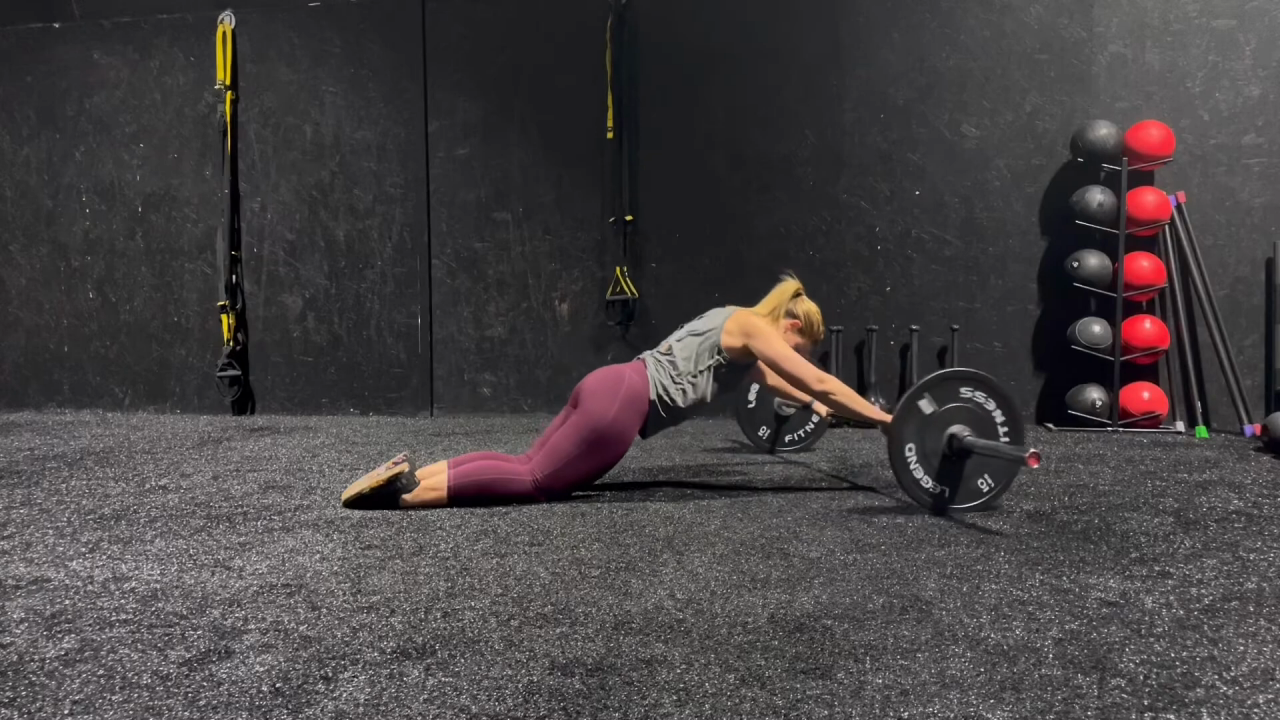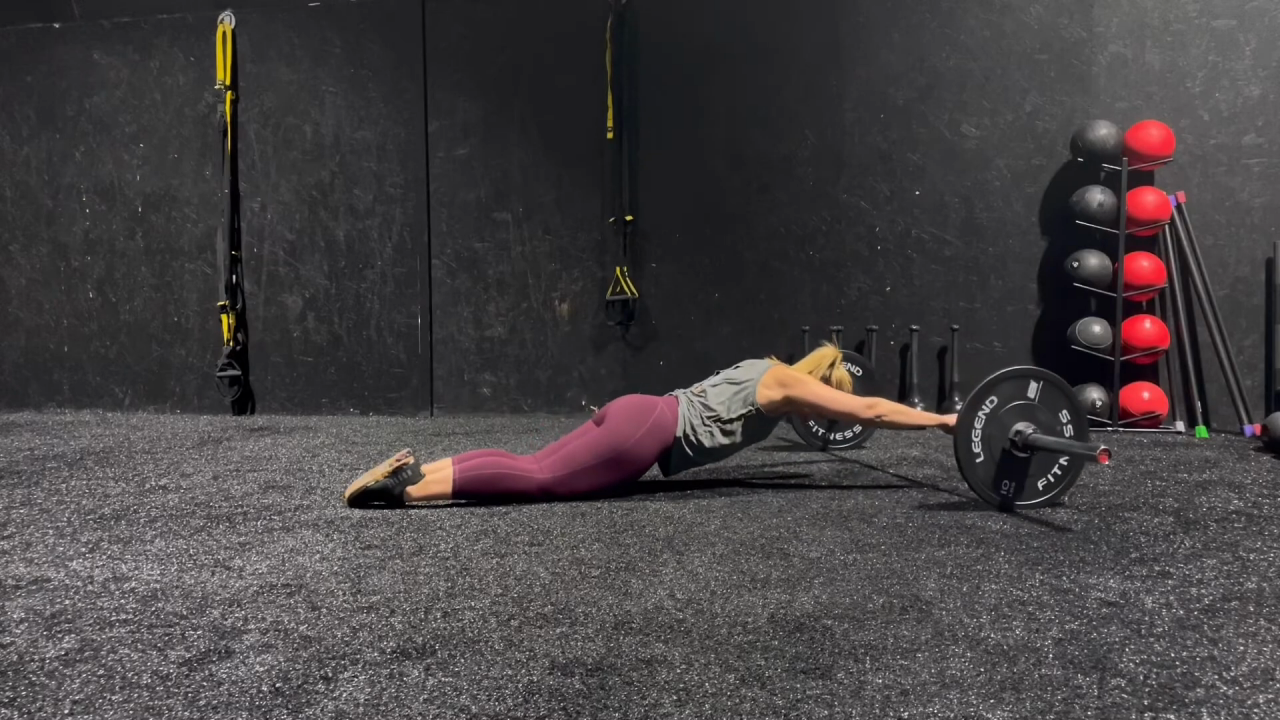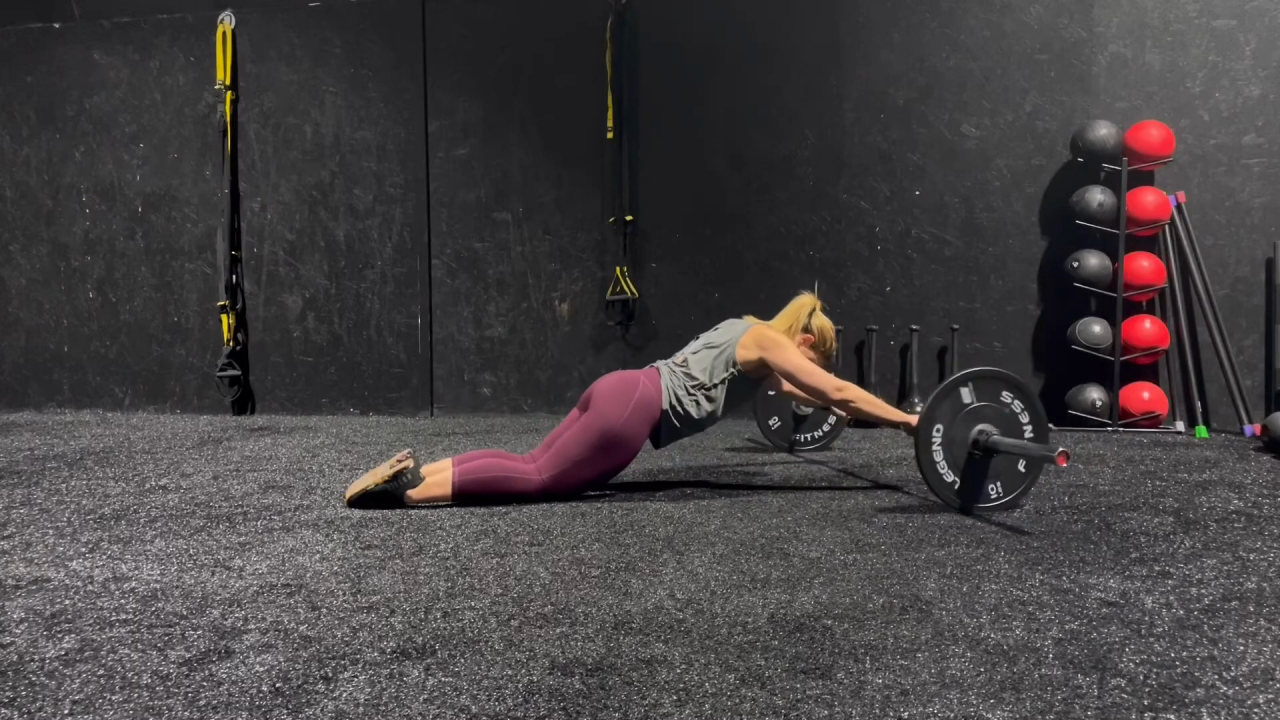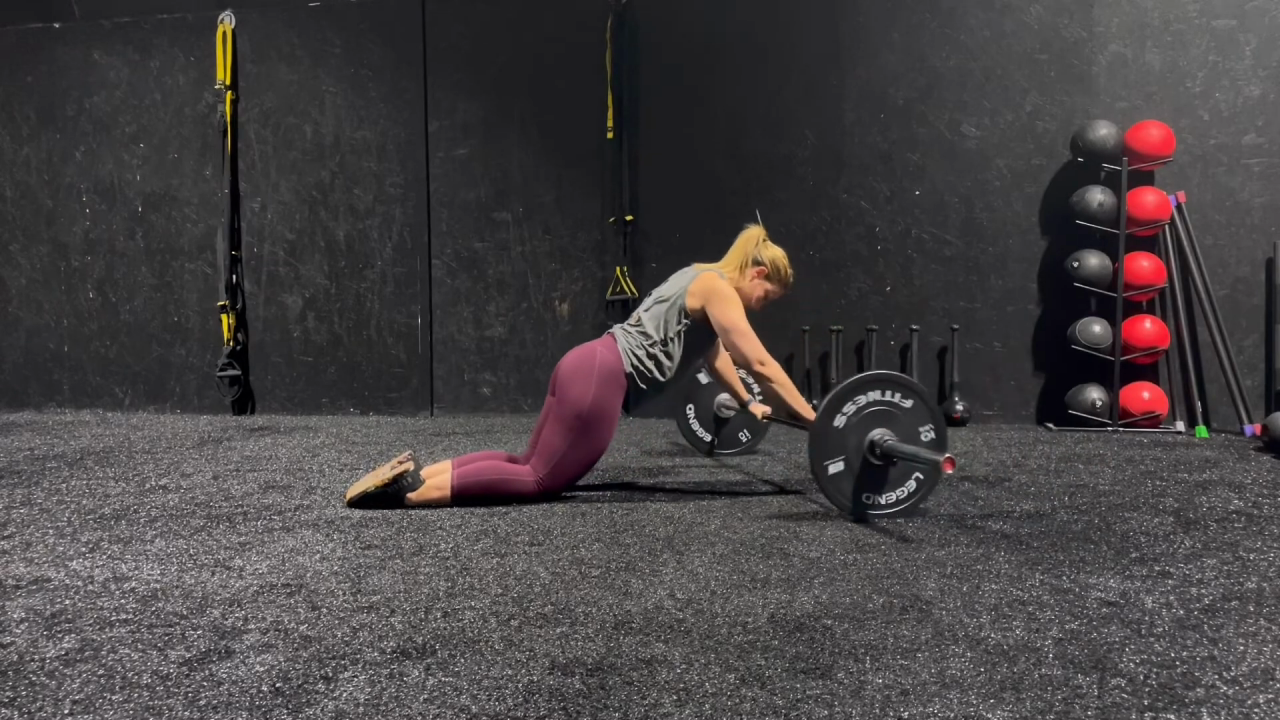
dt=0.7s
person 1, frame 1
left shoulder: (736, 324)
right shoulder: (755, 327)
left elbow: (769, 377)
right elbow: (819, 380)
left wrist: (814, 407)
right wrist: (884, 418)
left hip: (608, 389)
right hip: (622, 401)
left knee: (530, 469)
right knee: (533, 481)
left ankle: (408, 474)
right ankle: (405, 490)
person 1, frame 2
left shoulder: (769, 369)
right shoulder: (787, 385)
left elbow: (855, 405)
right elbow: (868, 409)
right wrist: (942, 419)
left hip: (633, 415)
right hip: (646, 430)
left knee: (533, 467)
right knee: (535, 477)
left ankle: (412, 468)
right ankle: (407, 486)
person 1, frame 3
left shoulder: (752, 332)
right shoulder: (771, 341)
left elbow: (783, 384)
right elbow: (838, 388)
left wrist: (829, 410)
right wrist: (904, 419)
left hip: (619, 393)
right hip: (633, 407)
left knee: (535, 465)
right knee: (538, 479)
left ankle: (414, 471)
right ankle: (409, 487)
person 1, frame 4
left shoulder: (703, 278)
right shoulder: (719, 289)
left elbow: (716, 354)
right elbow: (761, 363)
left wrist: (748, 402)
right wrist: (813, 419)
left hip: (586, 367)
right hip: (601, 378)
left knee: (531, 467)
right knee: (540, 481)
left ankle: (417, 472)
right ankle: (413, 489)
